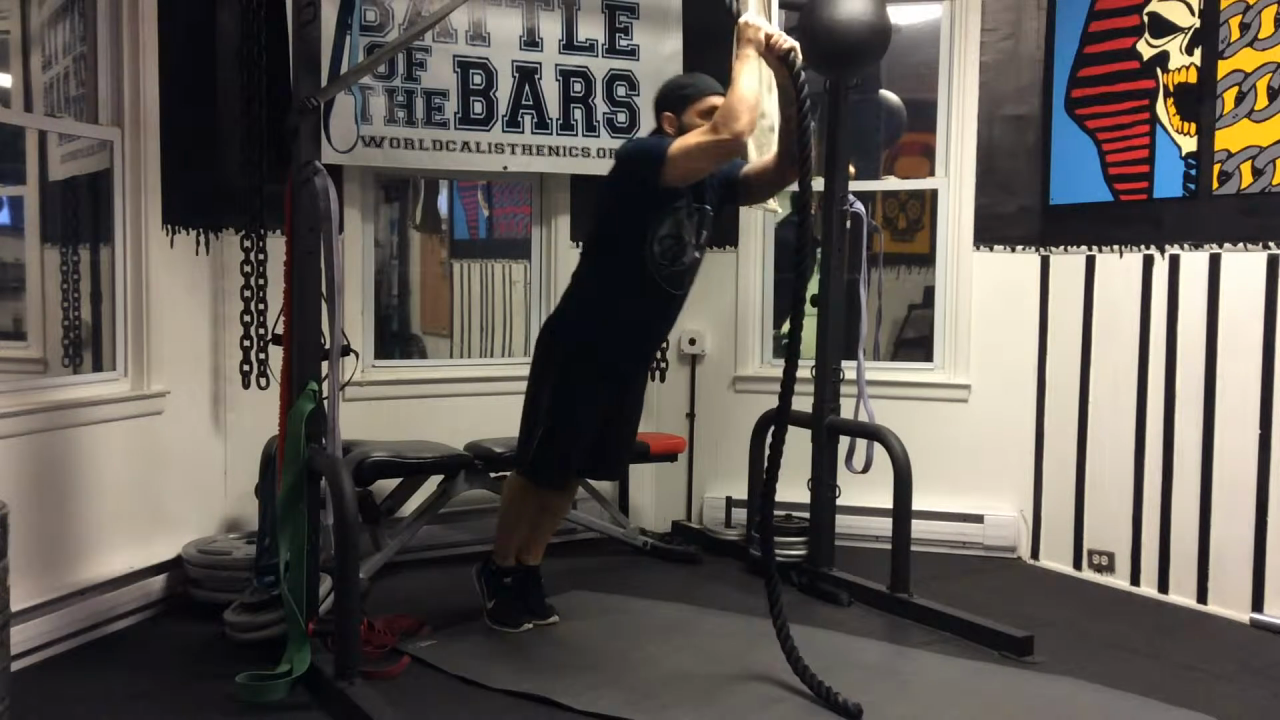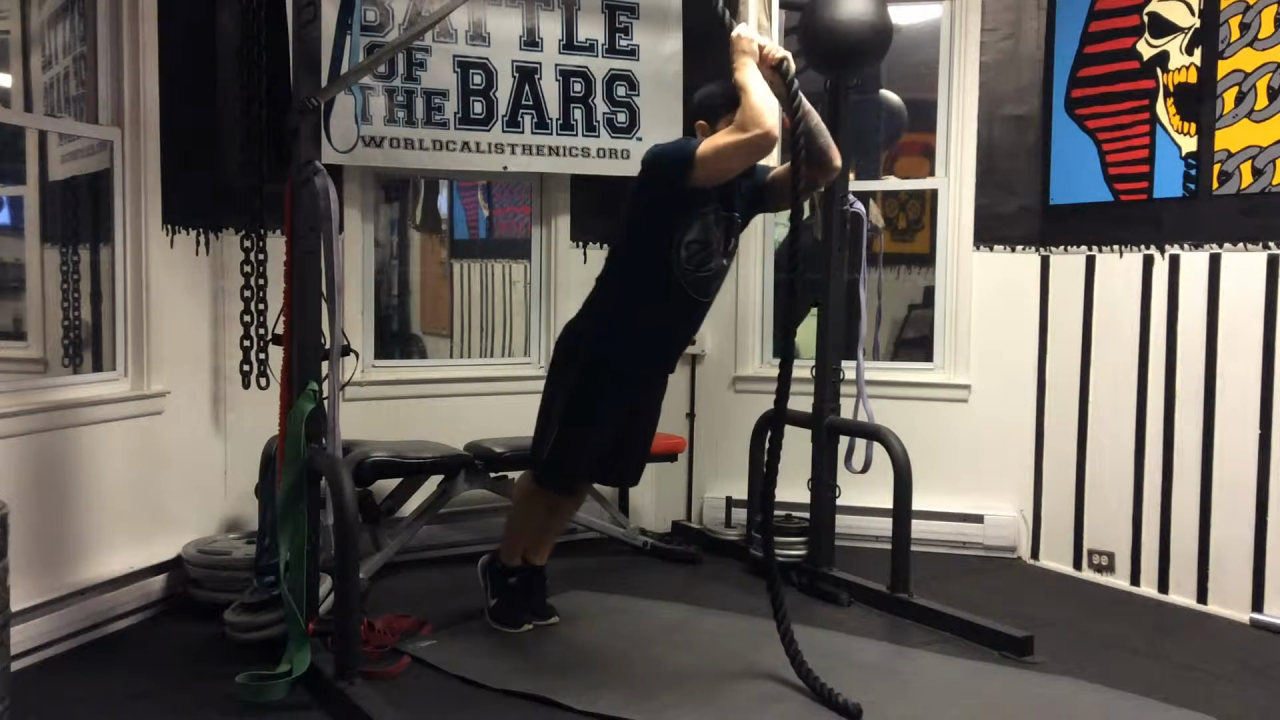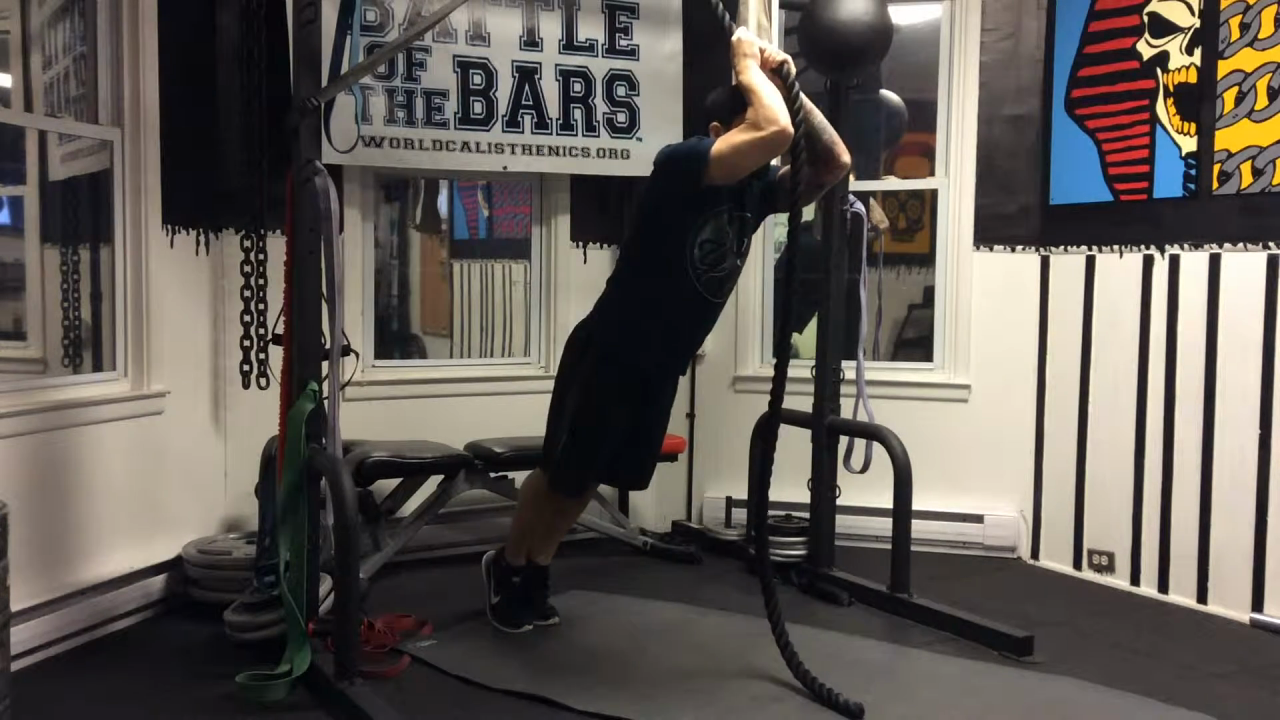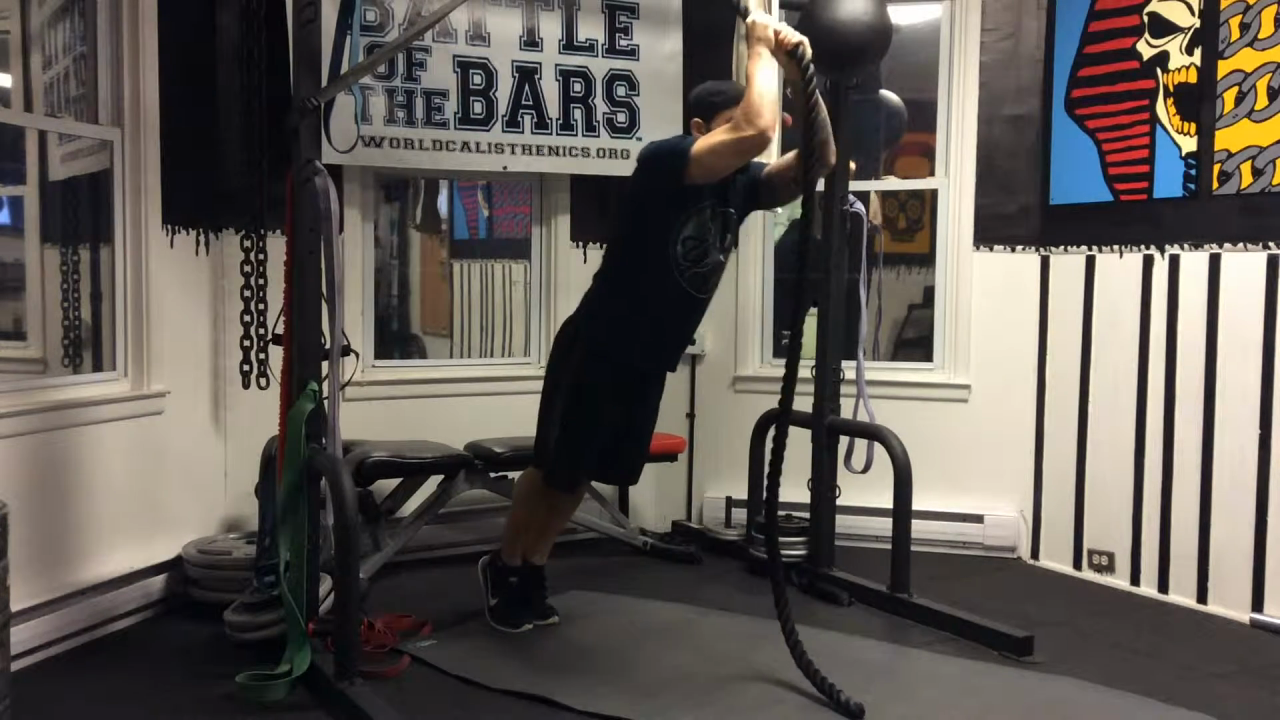
dt=0.3s
person 1, frame 1
left shoulder: (715, 182)
right shoulder: (639, 161)
left elbow: (791, 164)
right elbow: (732, 138)
left wrist: (786, 79)
right wrist: (747, 53)
left hip: (631, 359)
right hip: (578, 350)
left knee: (572, 473)
right knee: (541, 468)
left ankle: (526, 573)
right ankle: (497, 573)
person 1, frame 2
left shoulder: (745, 187)
right shoulder: (667, 164)
left elbow: (824, 166)
right elbow: (760, 135)
left wrist: (784, 84)
right wrist: (744, 63)
left hip: (651, 365)
right hip: (598, 354)
left knee: (582, 477)
right knee: (553, 472)
left ankle: (532, 572)
right ankle: (504, 569)
person 1, frame 3
left shoulder: (757, 187)
right shoulder: (680, 165)
left elbow: (833, 163)
right elbow: (776, 133)
left wrist: (785, 83)
right wrist: (747, 67)
left hip: (662, 367)
right hip: (608, 355)
left knee: (589, 478)
right knee: (564, 473)
left ankle: (534, 572)
right ankle: (507, 567)
person 1, frame 4
left shoulder: (742, 184)
right shoulder: (663, 162)
left elbow: (819, 159)
right elbow: (756, 132)
left wrist: (797, 72)
right wrist: (759, 50)
left hip: (650, 363)
right hip: (596, 352)
left knee: (584, 476)
right knee: (557, 470)
left ankle: (532, 573)
right ankle: (505, 569)
